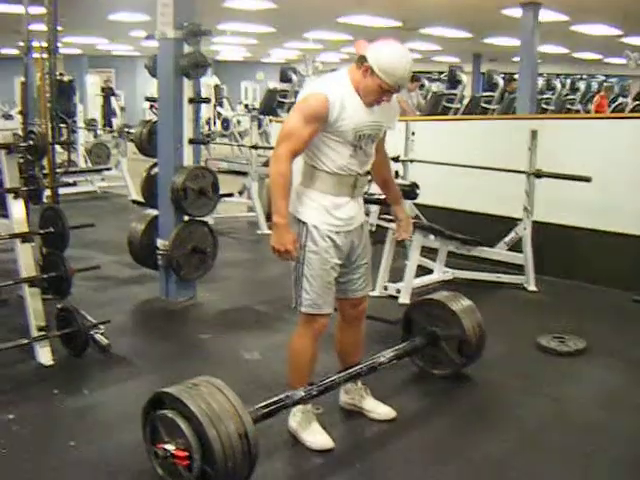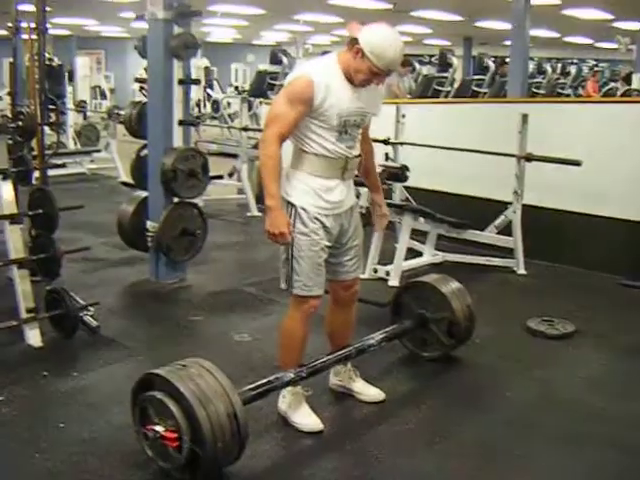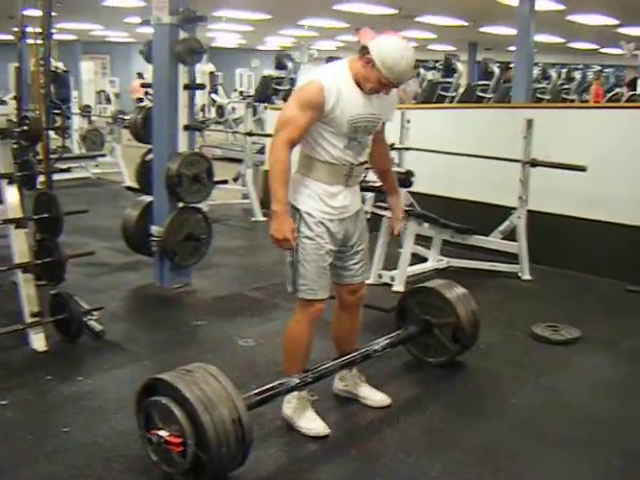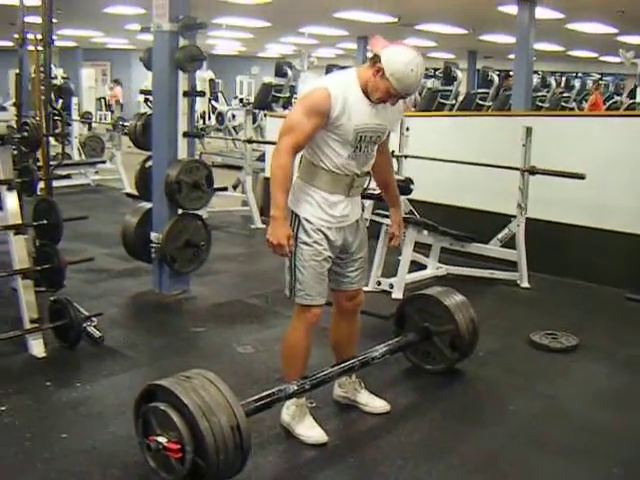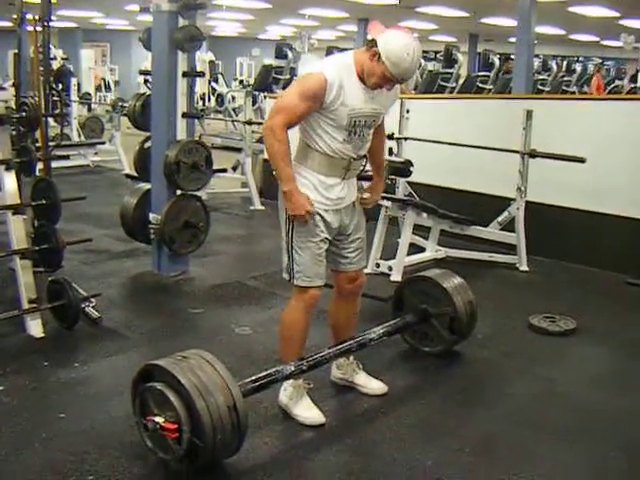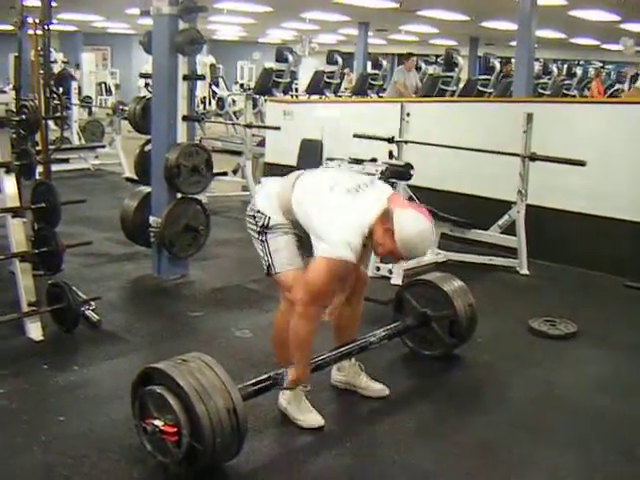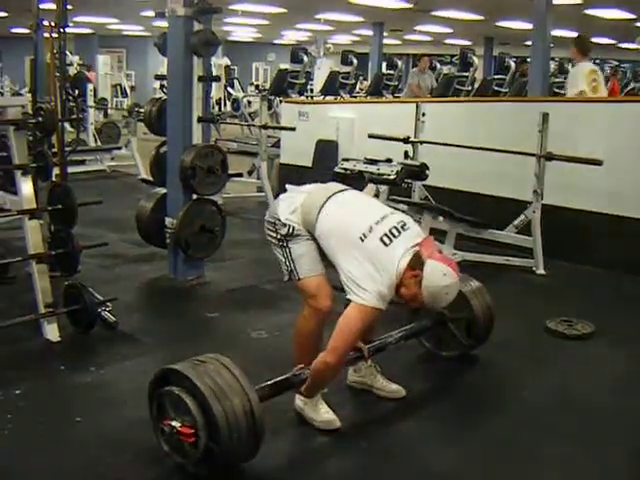
dt=0.7s
person 1, frame 1
left shoulder: (384, 103)
right shoulder: (323, 96)
right elbow: (282, 156)
left wrist: (397, 202)
right wrist: (281, 223)
left hip: (355, 217)
right hip: (317, 219)
left knee: (355, 309)
right knee: (314, 319)
left ankle: (353, 390)
right ankle: (299, 411)
person 1, frame 2
left shoulder: (371, 88)
right shoulder: (310, 79)
right elbow: (270, 140)
left wrist: (376, 192)
right wrist: (274, 207)
left hip: (345, 201)
right hip: (307, 203)
left knee: (347, 291)
right knee: (305, 301)
left ankle: (342, 372)
right ankle: (290, 394)
person 1, frame 3
left shoulder: (385, 95)
right shoulder: (321, 85)
right elbow: (281, 144)
left wrist: (394, 194)
right wrist: (279, 212)
left hip: (350, 205)
right hip: (312, 206)
left knee: (353, 296)
right knee: (311, 305)
left ankle: (348, 376)
right ankle: (295, 399)
person 1, frame 4
left shoulder: (391, 107)
right shoulder: (328, 93)
right elbow: (285, 149)
left wrist: (395, 207)
right wrist: (277, 217)
left hip: (351, 214)
right hip: (312, 215)
left knee: (351, 302)
right knee: (309, 312)
left ankle: (347, 384)
right ankle: (294, 405)
person 1, frame 5
left shoulder: (387, 88)
right shoulder: (323, 78)
right elbow: (274, 126)
left wrist: (379, 178)
right wrist: (290, 190)
left hip: (348, 197)
right hip: (308, 196)
left knee: (352, 283)
right knee: (307, 293)
left ankle: (344, 365)
right ankle: (291, 387)
person 1, frame 6
left shoulder: (393, 204)
right shoulder: (341, 241)
right elbow: (307, 305)
left wrist: (344, 287)
right wrist: (299, 372)
left hip: (305, 203)
right hip: (270, 210)
left knee: (357, 283)
right knee: (294, 297)
left ankle: (345, 368)
right ankle: (290, 391)
person 1, frame 7
left shoulder: (418, 244)
right shoulder: (376, 285)
right elbow: (332, 357)
right wrist: (309, 393)
right hip: (289, 217)
right knee: (321, 303)
left ankle: (362, 369)
right ankle: (306, 397)
